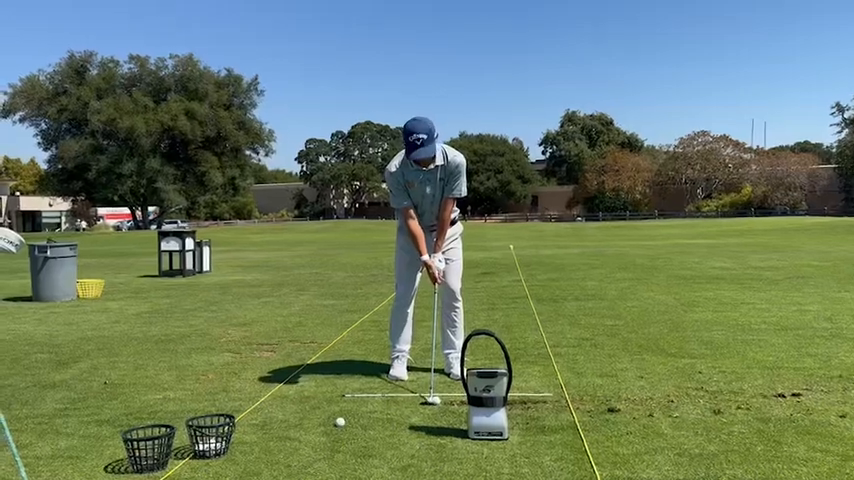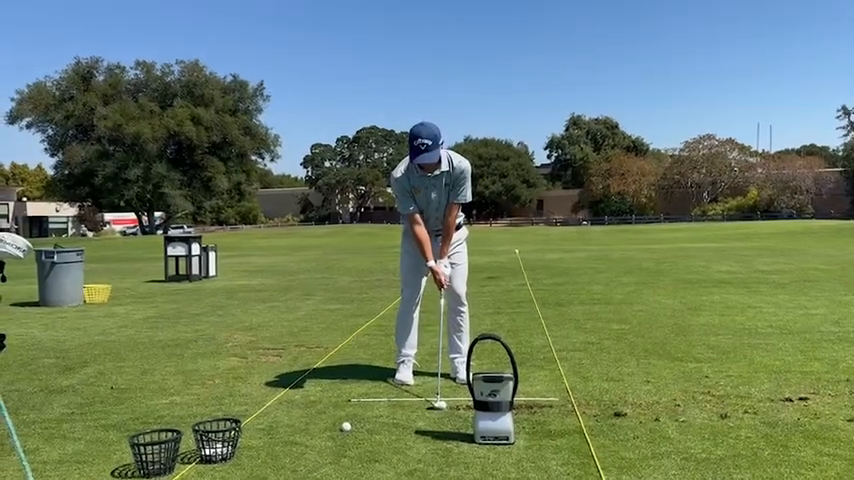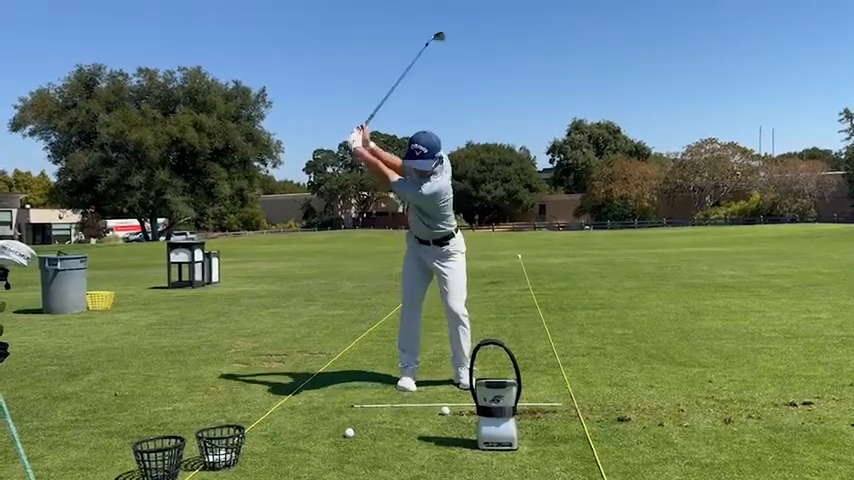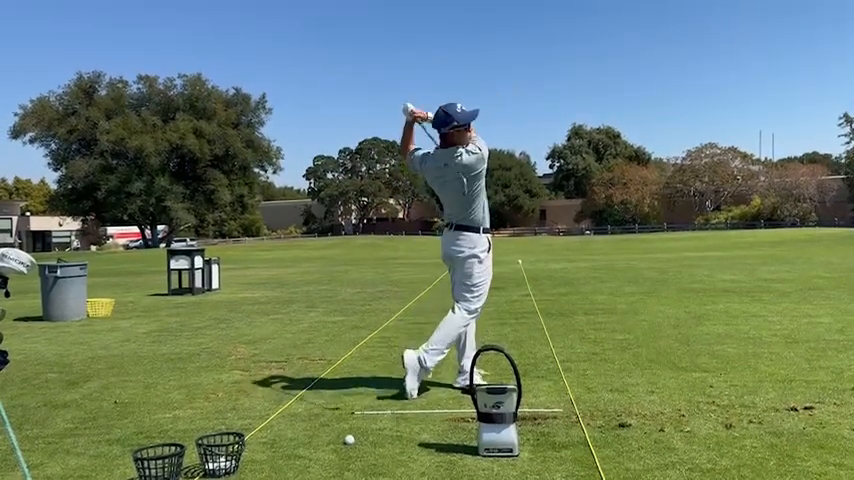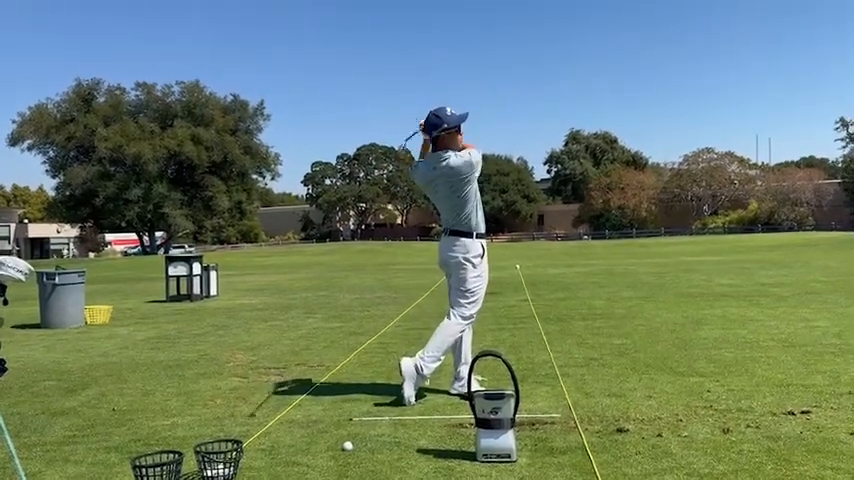
dt=1s
person 1, frame 1
left shoulder: (455, 160)
right shoulder: (395, 170)
left elbow: (447, 209)
right elbow: (409, 217)
left wrist: (437, 252)
right wrist: (425, 257)
left hip: (447, 231)
right hip: (411, 233)
left knee: (452, 293)
right knee: (404, 294)
left ankle: (454, 358)
right ankle: (399, 358)
person 1, frame 2
left shoulder: (460, 166)
right shoulder: (400, 176)
left elbow: (451, 215)
right elbow: (415, 222)
left wrist: (443, 257)
right wrist: (431, 263)
left hip: (452, 236)
right hip: (416, 238)
left knee: (458, 298)
right knee: (410, 299)
left ankle: (460, 363)
right ankle: (405, 362)
person 1, frame 3
left shoulder: (432, 189)
right shoulder: (436, 160)
left elbow: (391, 180)
right elbow: (400, 166)
left wrist: (362, 153)
right wrist: (370, 145)
left hip: (445, 249)
right hip: (417, 244)
left knee: (455, 309)
right knee: (409, 306)
left ankle: (462, 370)
right ankle: (407, 369)
person 1, frame 4
left shoulder: (428, 162)
right shoulder: (476, 157)
left elbow: (406, 150)
right elbow: (473, 138)
left wrist: (410, 121)
right wrist: (431, 118)
left hip: (452, 238)
right hip: (473, 242)
left knee: (465, 306)
right knee: (467, 308)
left ankle: (466, 374)
right ankle: (422, 360)
person 1, frame 5
left shoulder: (422, 170)
right shoulder: (465, 162)
right elbow: (473, 151)
left wrist: (426, 140)
left hip: (449, 243)
right hip: (469, 247)
left knee: (462, 312)
right knee: (462, 315)
left ankle: (463, 380)
right ankle: (419, 367)
